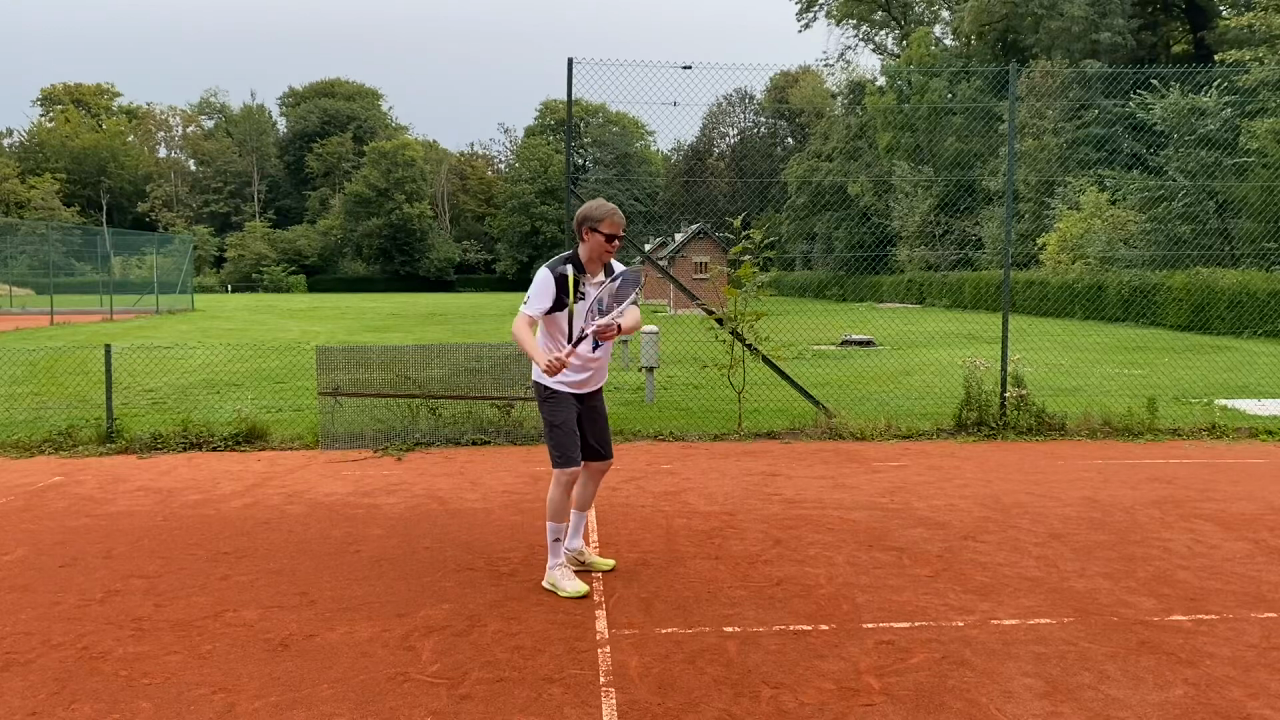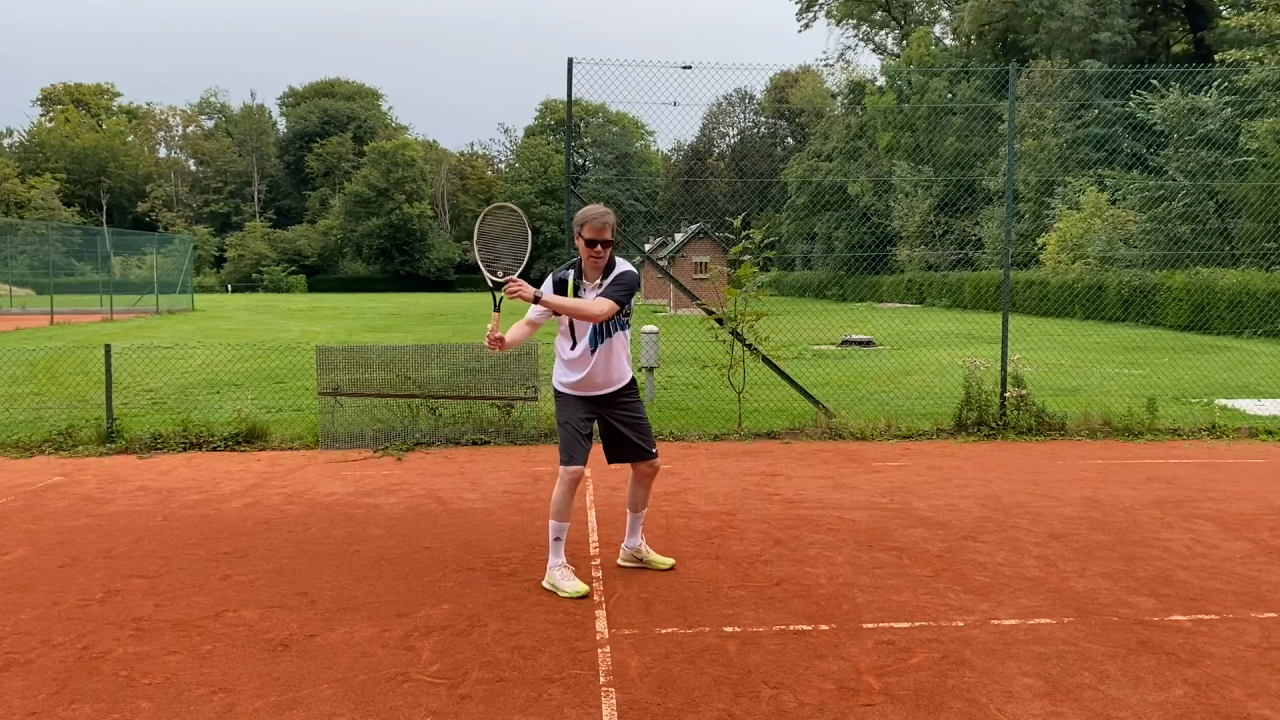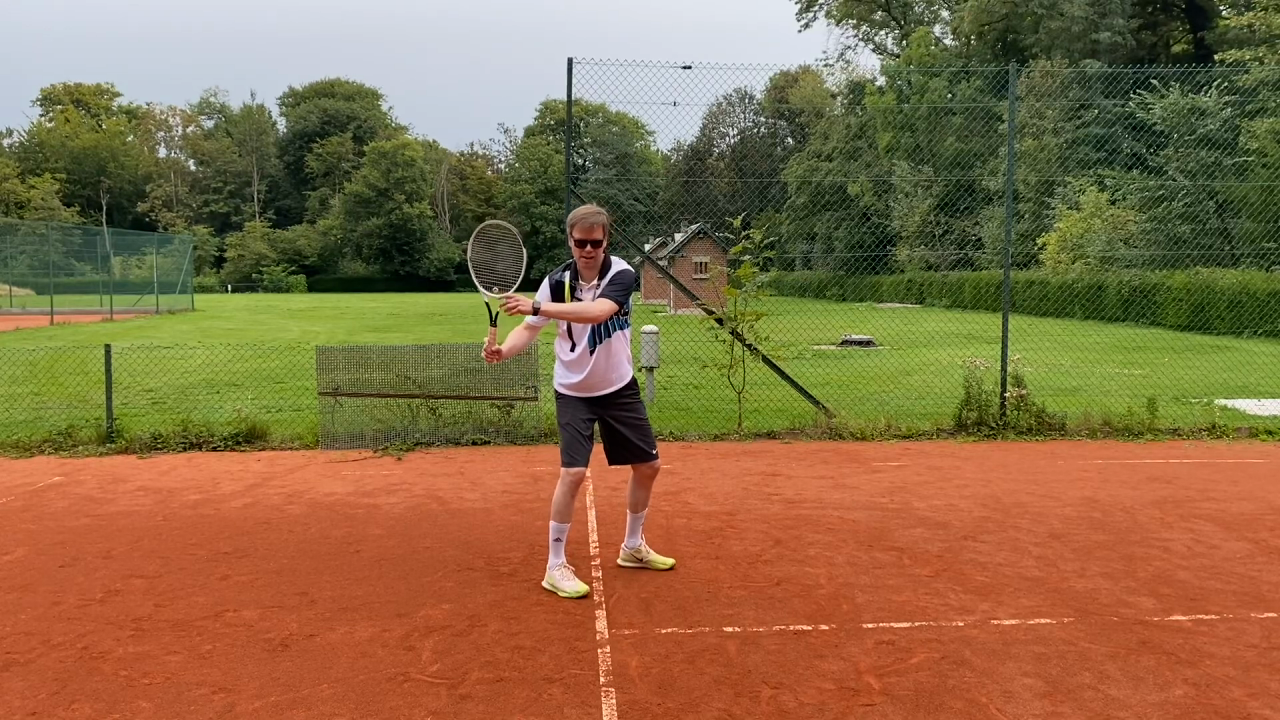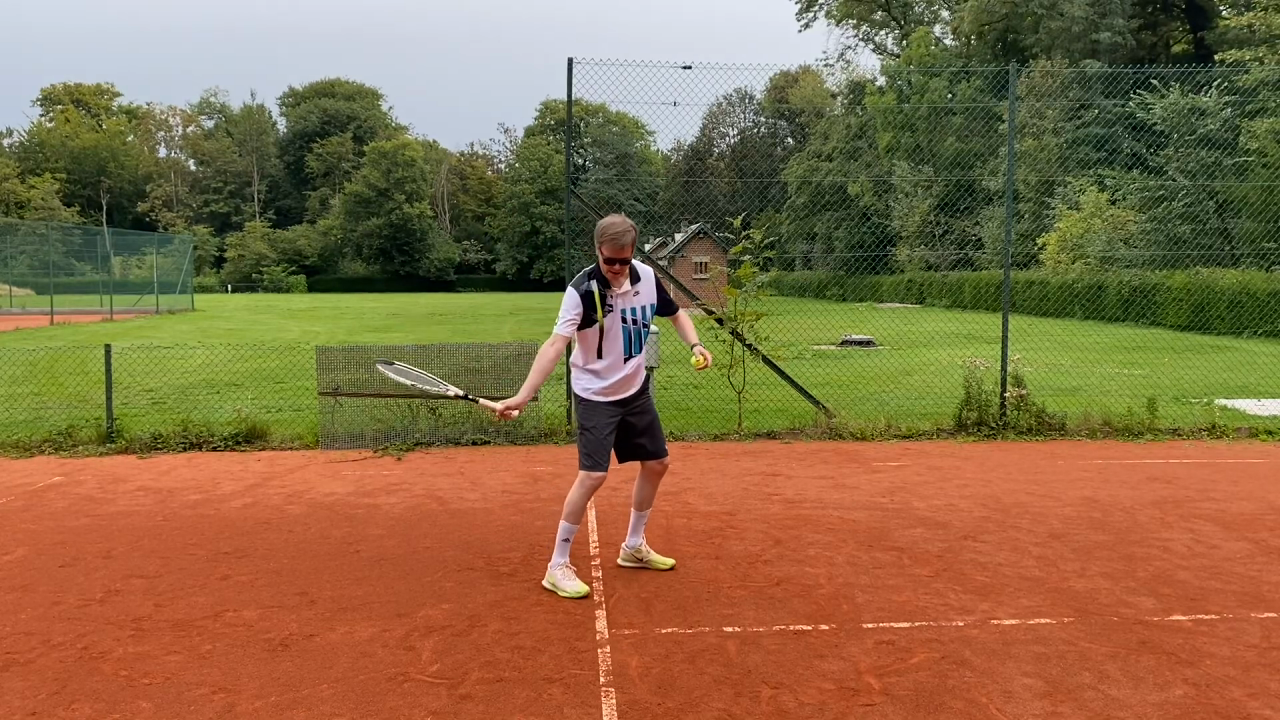
dt=1s
person 1, frame 1
left shoulder: (617, 273)
right shoulder: (553, 273)
left elbow: (633, 315)
right elbow: (522, 321)
left wrist: (618, 325)
right wrist: (540, 356)
left hip: (592, 386)
right hip: (557, 388)
left knee: (597, 466)
right knee: (567, 471)
left ankle: (574, 548)
right ankle: (555, 566)
person 1, frame 2
left shoulder: (626, 275)
right shoulder: (560, 279)
left elbow: (598, 311)
right elbow: (530, 323)
left wrist: (538, 295)
right wrist: (504, 340)
left hip: (619, 388)
right hip: (574, 391)
left knee: (647, 465)
right knee: (572, 472)
left ankle: (633, 546)
right ankle: (556, 566)
person 1, frame 3
left shoulder: (622, 274)
right shoulder: (557, 281)
left elbow: (599, 312)
right elbow: (528, 329)
left wrist: (537, 307)
right wrist: (503, 350)
left hip: (620, 389)
right hip: (574, 393)
left knee: (648, 466)
right knee: (573, 473)
left ankle: (633, 546)
right ankle: (556, 567)
person 1, frame 4
left shoulder: (647, 277)
right shoulder: (582, 289)
left elbow: (675, 313)
right elbow: (555, 345)
left wrist: (695, 344)
right wrist: (523, 396)
left hip: (635, 390)
right hip: (595, 396)
left knee: (656, 464)
right knee: (592, 476)
left ankle: (634, 546)
right ankle: (558, 566)
